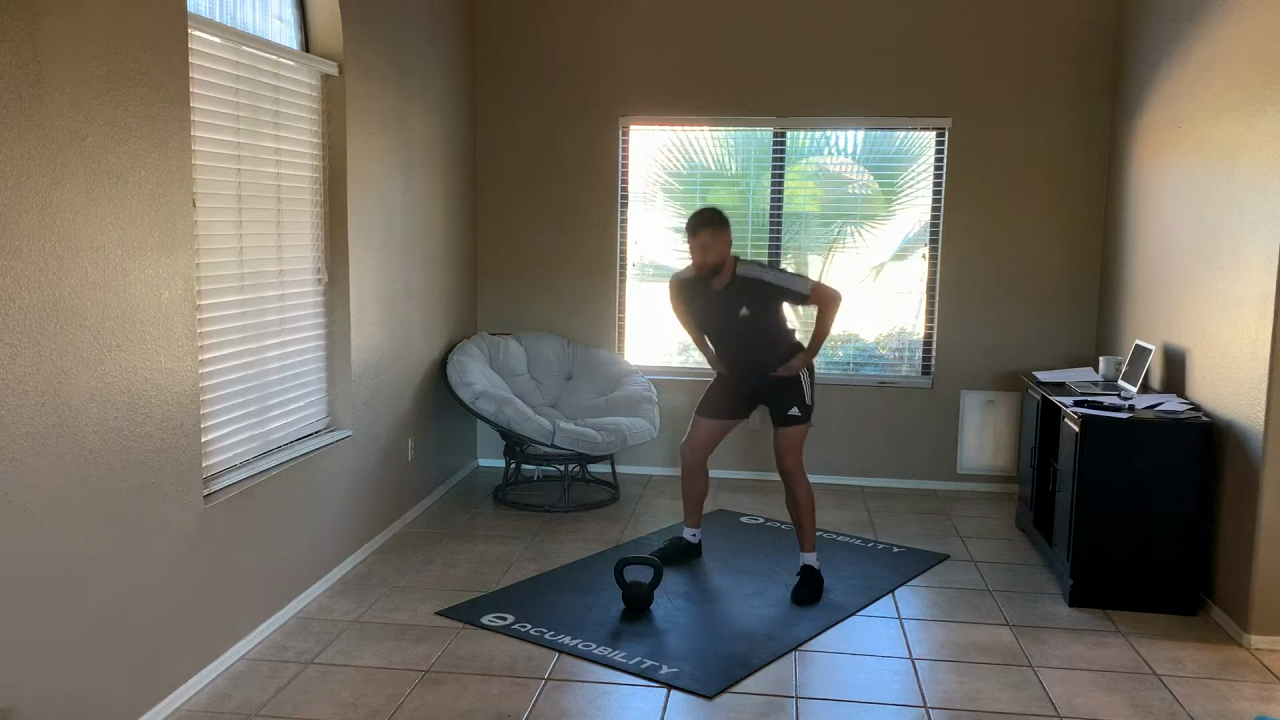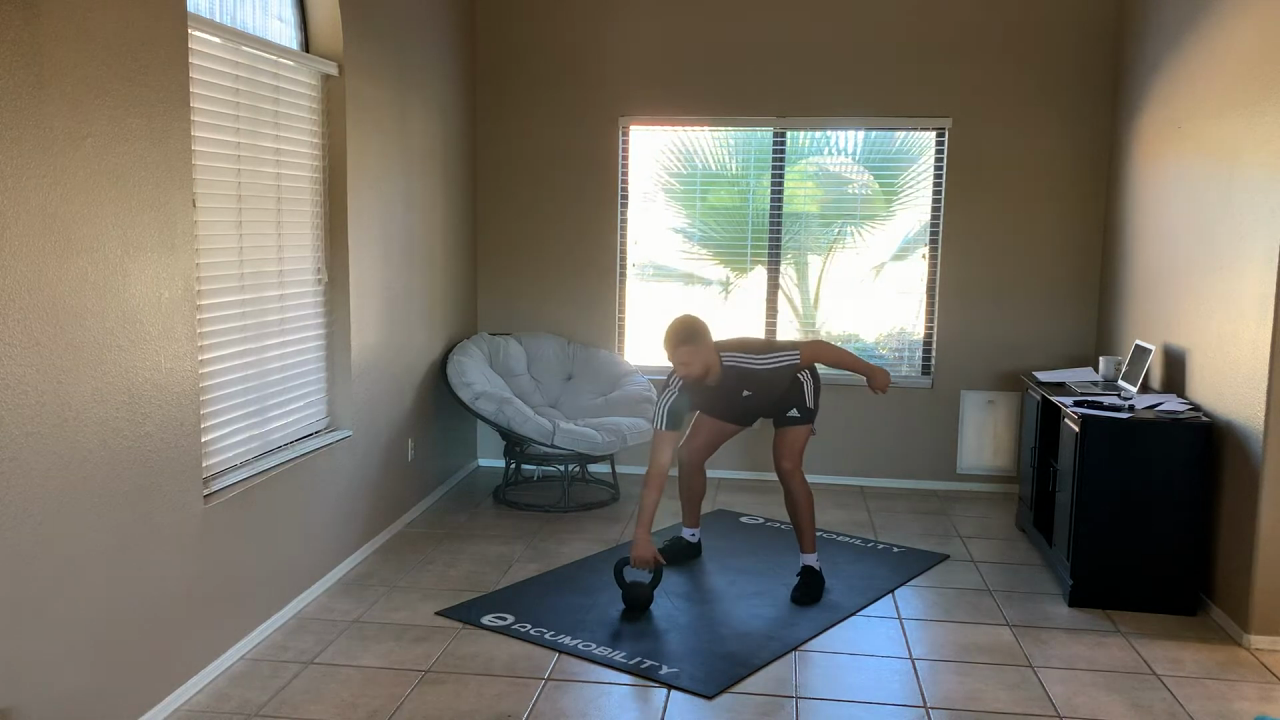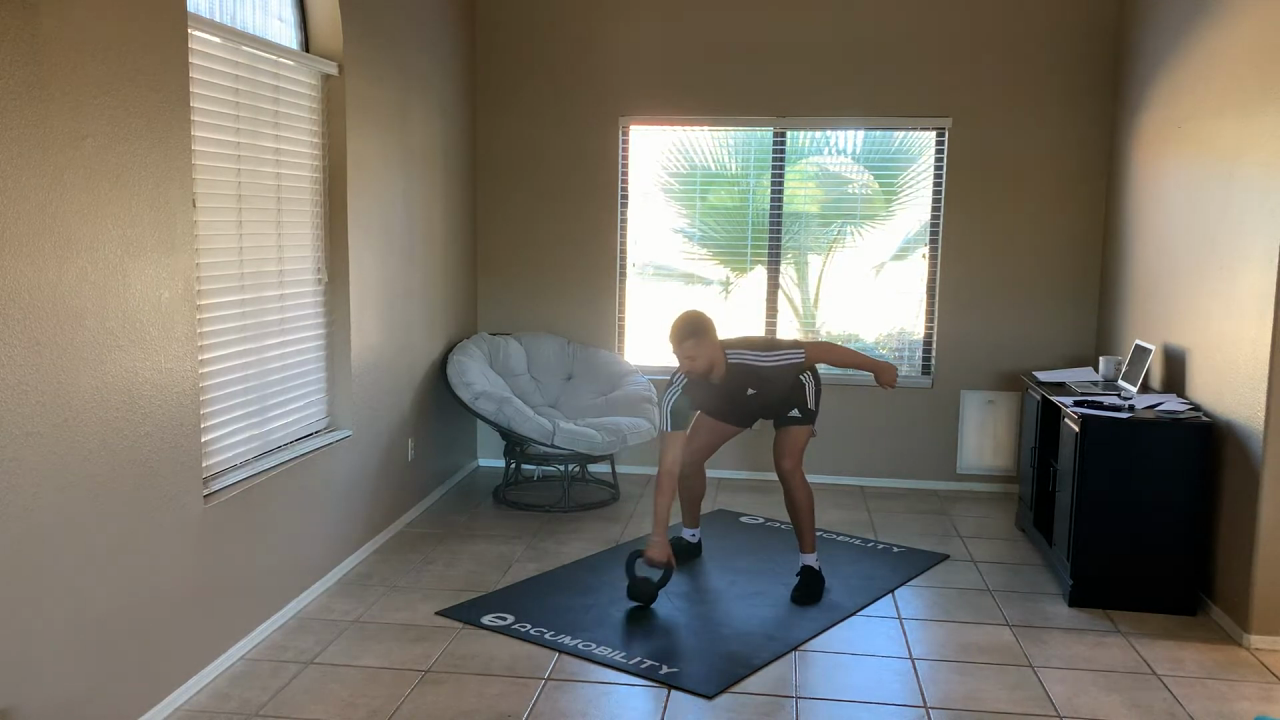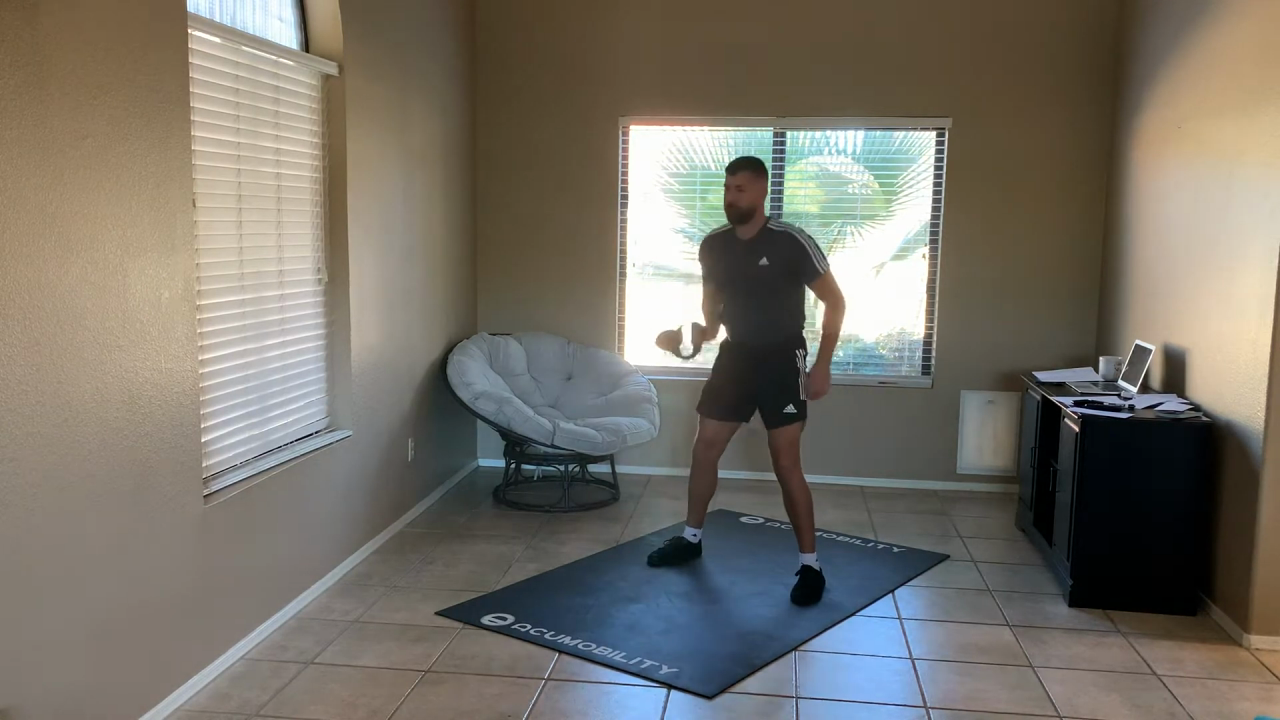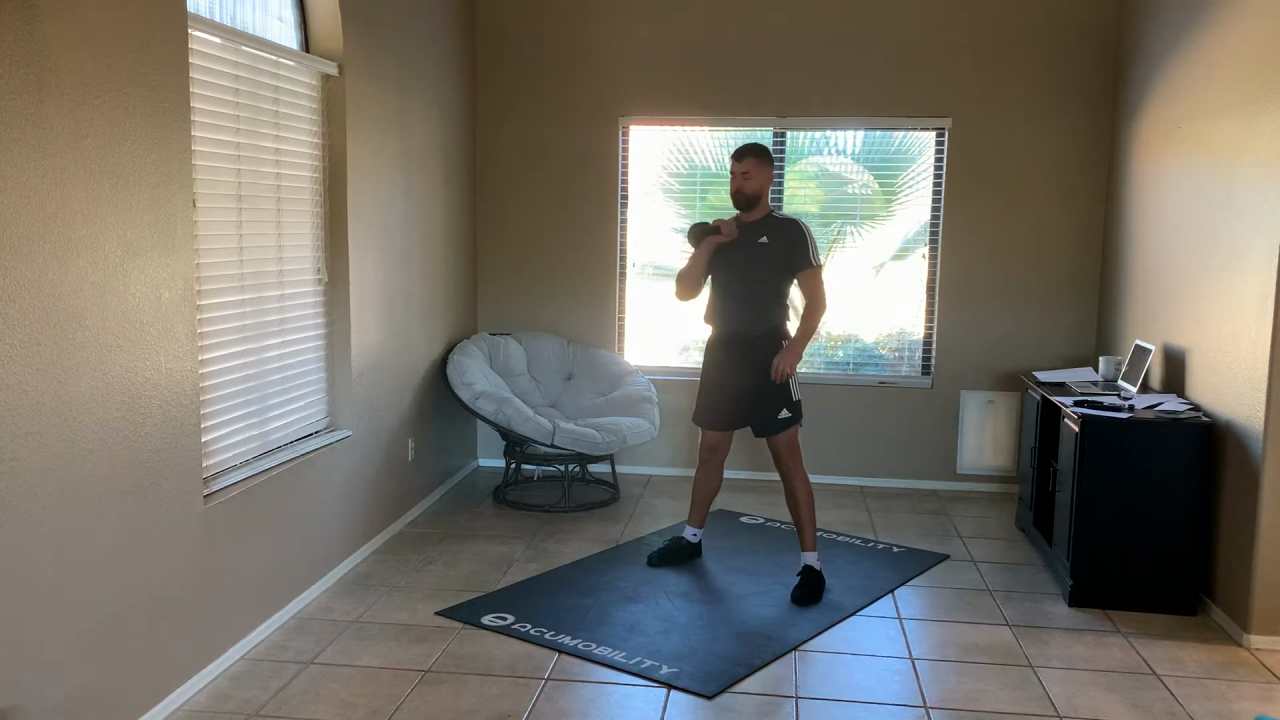
dt=1s
person 1, frame 1
left shoulder: (762, 281)
right shoulder: (685, 284)
left elbow: (830, 298)
left wrist: (807, 355)
right wrist: (706, 351)
left hip: (784, 371)
right hip: (734, 372)
left knee: (788, 462)
right knee: (692, 448)
left ankle: (810, 564)
right ankle: (690, 538)
person 1, frame 2
left shoulder: (752, 359)
right shoulder: (675, 393)
left elbow: (817, 349)
right elbow: (659, 464)
left wrist: (870, 372)
right wrist: (642, 535)
left hip: (792, 387)
right hip: (733, 397)
left knee: (787, 467)
right knee: (689, 455)
left ankle: (810, 566)
right ankle: (690, 539)
person 1, frame 3
left shoulder: (756, 358)
right shoulder: (680, 391)
left elbow: (821, 350)
right elbow: (669, 465)
left wrist: (877, 367)
right wrist: (658, 535)
left hip: (793, 389)
right hip: (734, 398)
left knee: (787, 467)
right knee: (688, 457)
left ankle: (810, 566)
right ankle: (690, 539)
person 1, frame 4
left shoulder: (791, 241)
right shoulder: (713, 245)
left elbow: (834, 301)
left wrist: (822, 363)
right wrist: (708, 326)
left hip: (782, 360)
right hip: (735, 356)
left knee: (785, 464)
right knee: (704, 449)
left ankle: (810, 565)
right ankle: (691, 537)
person 1, frame 5
left shoulder: (790, 231)
right shoulder: (719, 232)
left elbow: (816, 299)
right elbow: (684, 291)
left wrist: (795, 349)
right wrist: (708, 244)
left hip: (767, 353)
right hip: (721, 351)
left knee: (787, 459)
right knee: (710, 450)
left ankle: (810, 564)
right ankle: (691, 537)
